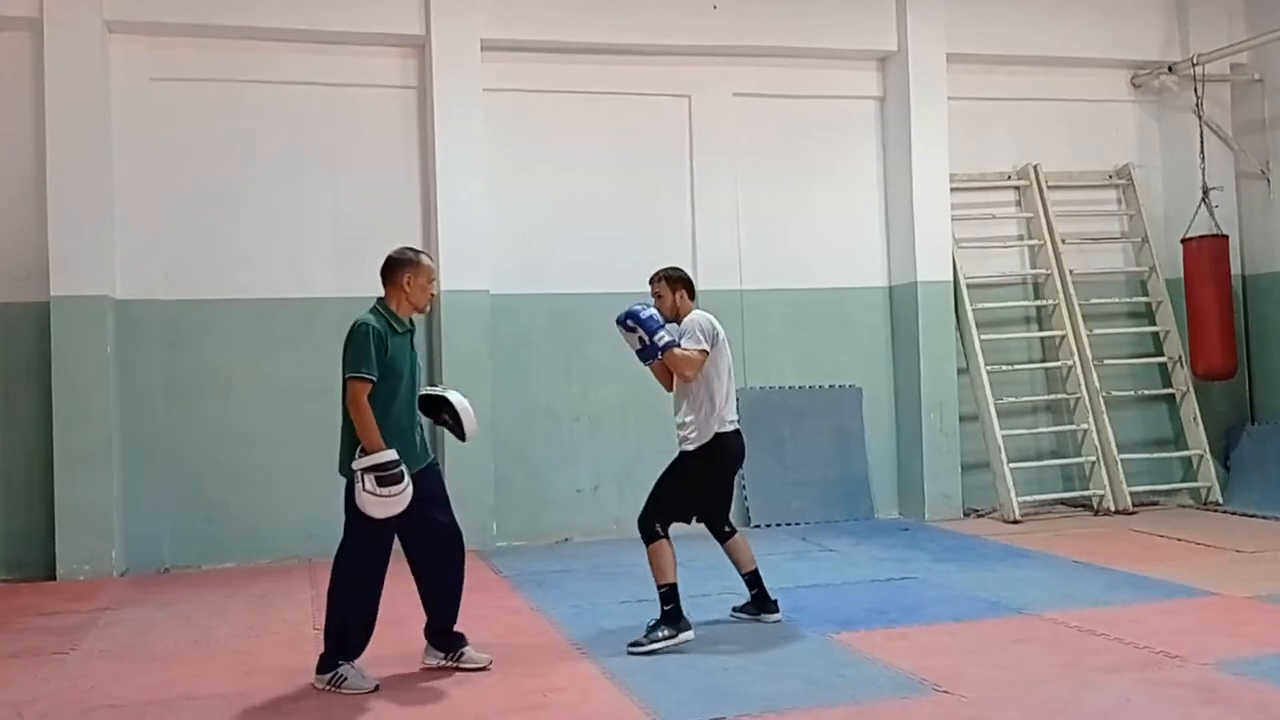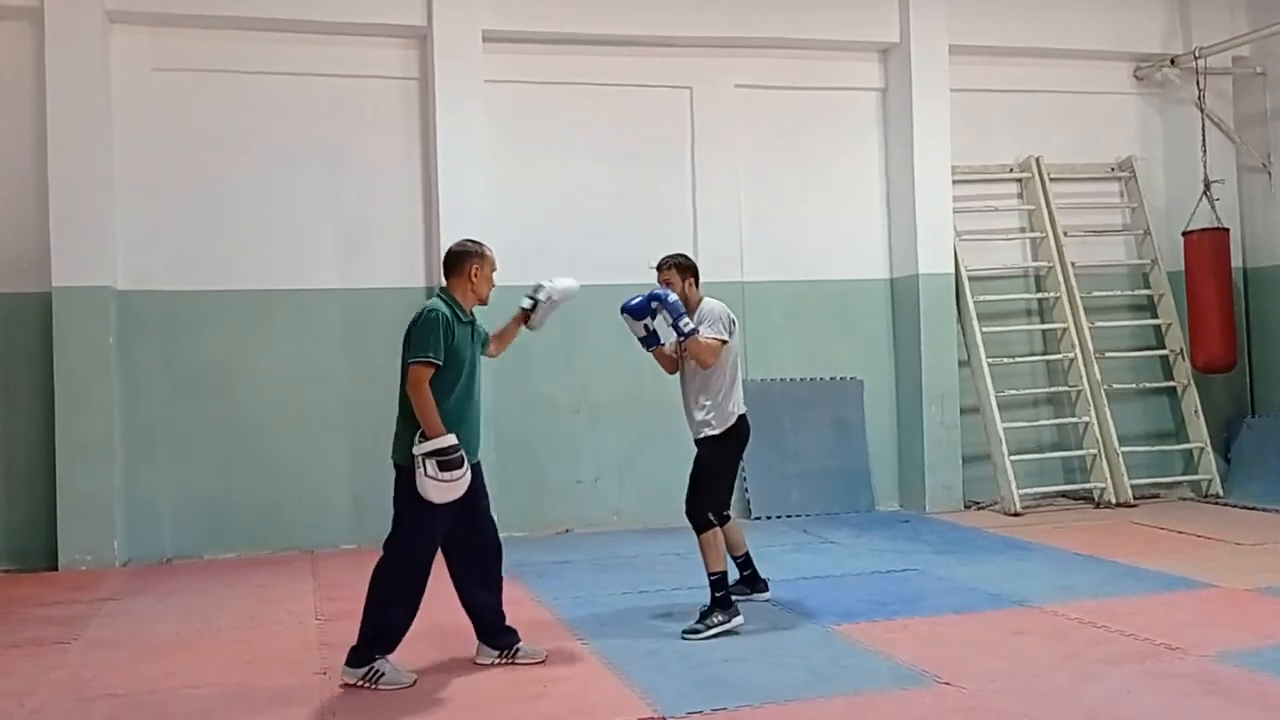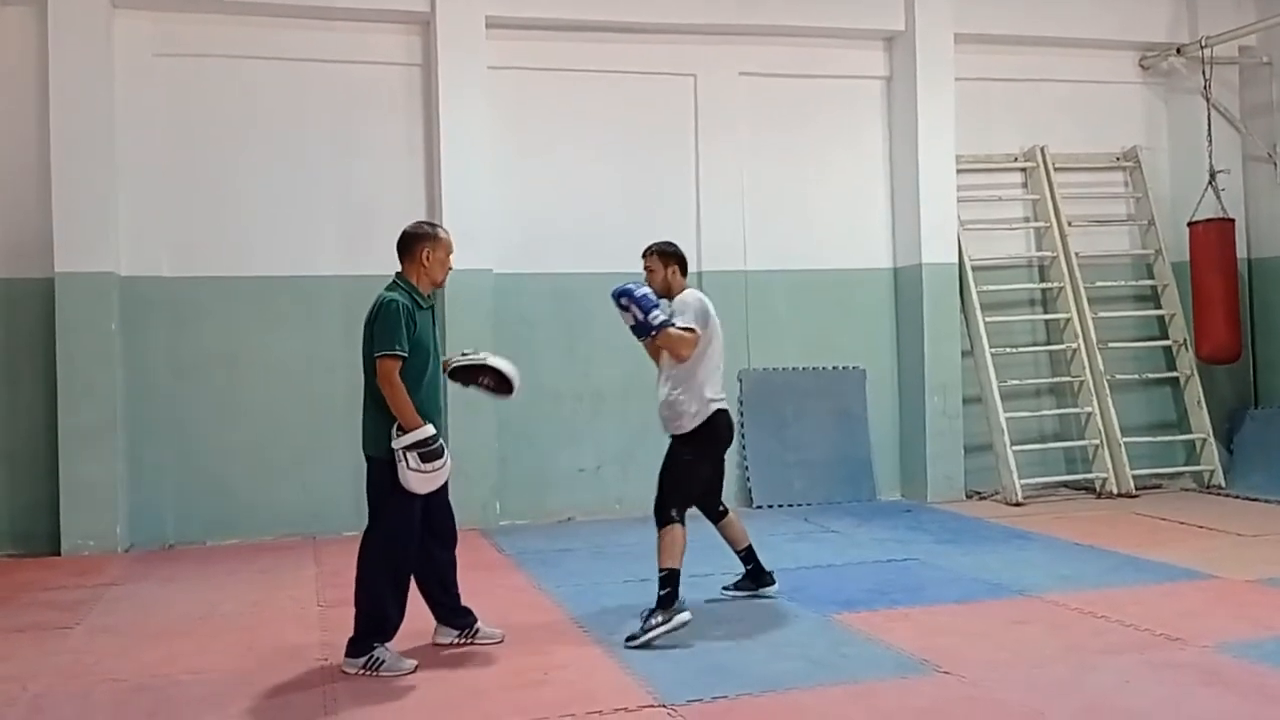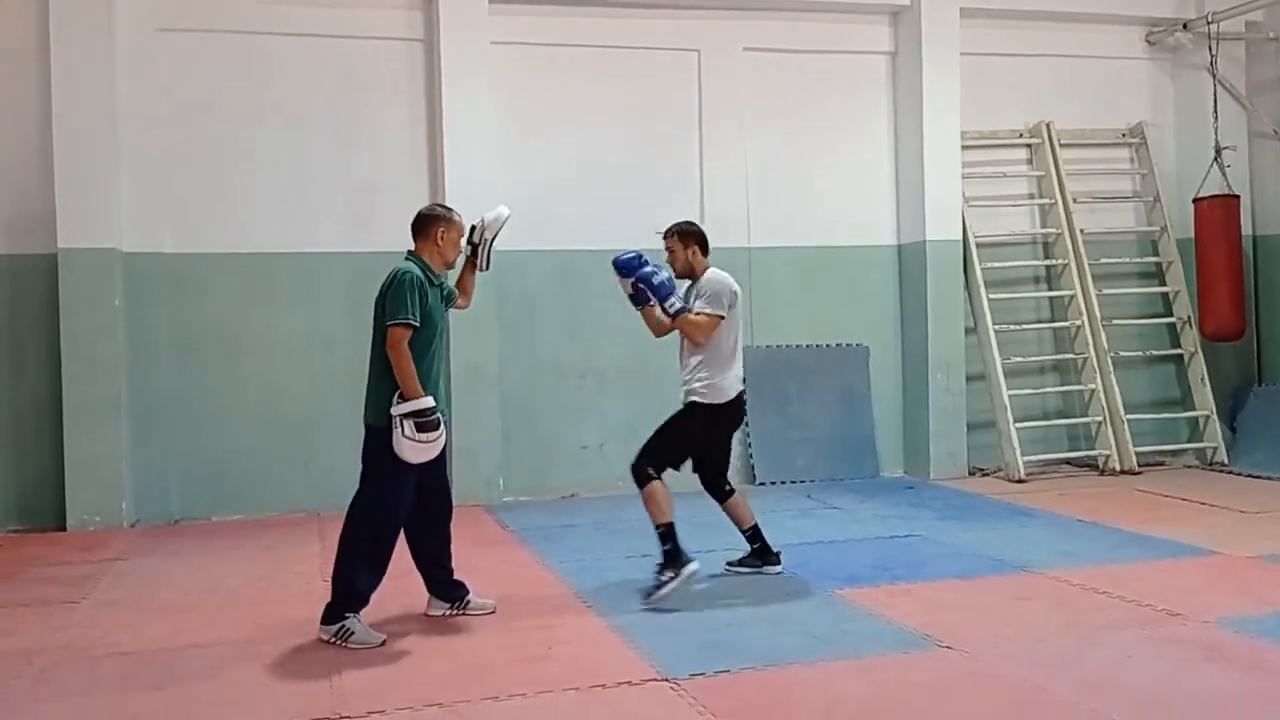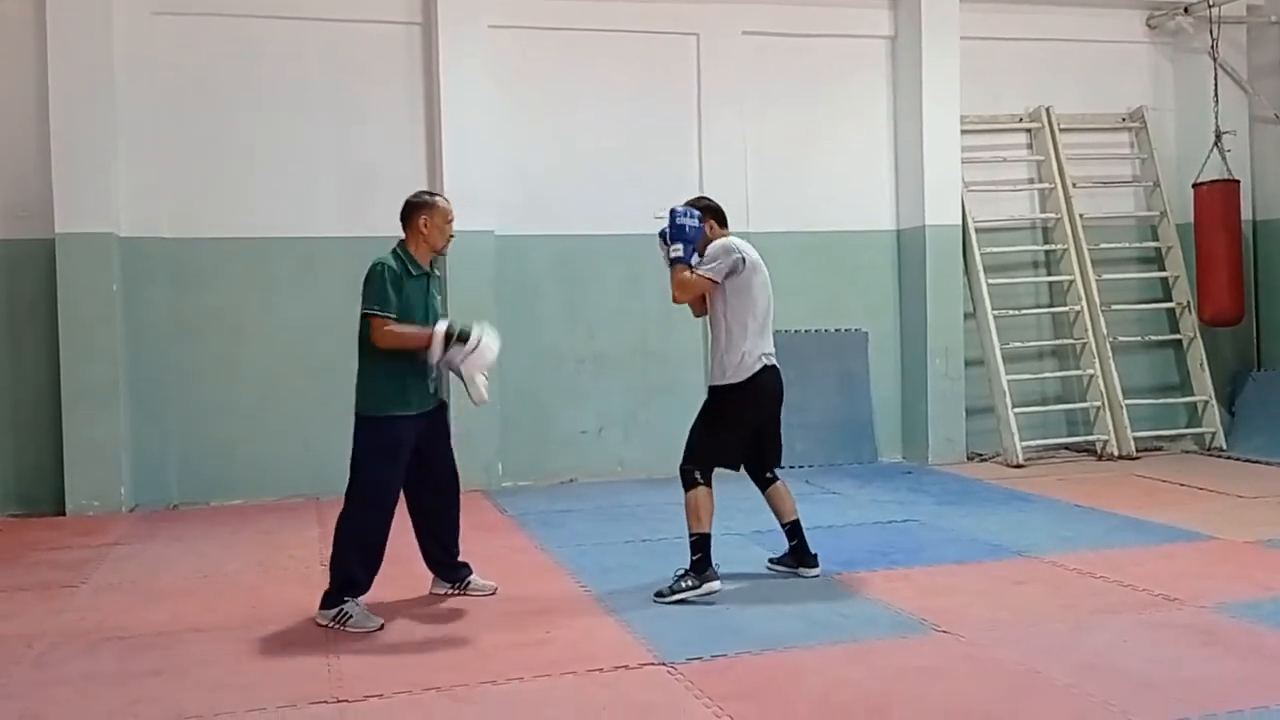
dt=1s
person 1, frame 1
left shoulder: (406, 329)
right shoulder: (368, 329)
right elbow: (357, 398)
right wrist: (381, 460)
left hip: (418, 464)
left knee: (444, 548)
right knee: (362, 566)
left ankle: (443, 644)
right ankle: (334, 664)
person 1, frame 2
left shoulder: (468, 320)
right shoulder: (435, 316)
left elbow: (491, 347)
right elbow: (417, 383)
left wrist: (523, 318)
right wrist: (440, 443)
left hip: (462, 459)
left knee: (481, 549)
right knee: (408, 557)
left ankle: (495, 640)
right ankle: (365, 658)
person 1, frame 3
left shoulder: (421, 304)
right shoulder: (394, 305)
right elbow: (388, 376)
right wrist: (419, 434)
right hip: (396, 449)
left knee: (437, 536)
right knee: (391, 544)
left ankle: (453, 621)
right ankle: (365, 648)
person 1, frame 4
left shoulder: (433, 281)
right shoulder: (407, 278)
left elbow: (462, 299)
right elbow: (396, 345)
left wrist: (476, 259)
right wrist: (418, 404)
right hip: (396, 421)
left knee: (433, 509)
right knee: (378, 514)
left ankle: (444, 592)
right ankle: (340, 614)
person 1, frame 5
left shoulder: (431, 275)
right shoulder: (386, 270)
right elbow: (381, 335)
left wrist: (451, 344)
right wrist: (438, 336)
left hip: (427, 405)
right hip: (384, 410)
left knee: (440, 490)
right knee: (371, 502)
left ankle: (450, 572)
right ankle: (339, 599)
person 2, frame 1
left shoulder: (697, 322)
right shoulder: (690, 328)
left elbow: (688, 371)
right elbow: (671, 382)
left wrist: (659, 333)
right wrist: (643, 344)
left hip: (709, 444)
right hip: (724, 442)
left knee: (652, 522)
right knee: (719, 524)
left ankle: (672, 619)
right ankle: (762, 600)
person 2, frame 2
left shoulder: (714, 311)
right shoulder: (688, 317)
left elbow: (707, 358)
right elbow: (673, 365)
left wrist: (679, 319)
right wrist: (645, 332)
left hip: (724, 427)
right hip: (710, 429)
left knee: (700, 510)
right knee: (714, 510)
left ankle: (722, 606)
right ankle: (752, 580)
person 2, frame 3
left shoulder: (689, 301)
right shoulder: (684, 305)
left elbow: (682, 348)
right elbow: (663, 357)
left wrist: (653, 313)
right wrist: (640, 322)
left hip: (699, 424)
right hip: (710, 421)
left knee: (669, 509)
right knee: (710, 503)
left ankle: (668, 604)
right ankle: (758, 575)
person 2, frame 4
left shoulder: (716, 282)
right shoulder: (696, 289)
left elbow: (698, 334)
right elbow: (661, 329)
left wrist: (668, 296)
right wrist: (638, 291)
left hip: (713, 401)
right hip: (717, 401)
left knee: (646, 466)
right knee: (716, 482)
left ankle: (674, 559)
right ankle: (762, 552)
person 2, frame 5
left shoulder: (726, 248)
right shoulder: (741, 253)
left elbow: (682, 294)
right elbow: (699, 307)
left wrist: (679, 249)
right wrist: (679, 252)
left hip: (738, 383)
right hip: (765, 379)
left knee: (694, 469)
right knee: (762, 469)
left ankle: (701, 568)
right ankle: (801, 553)
